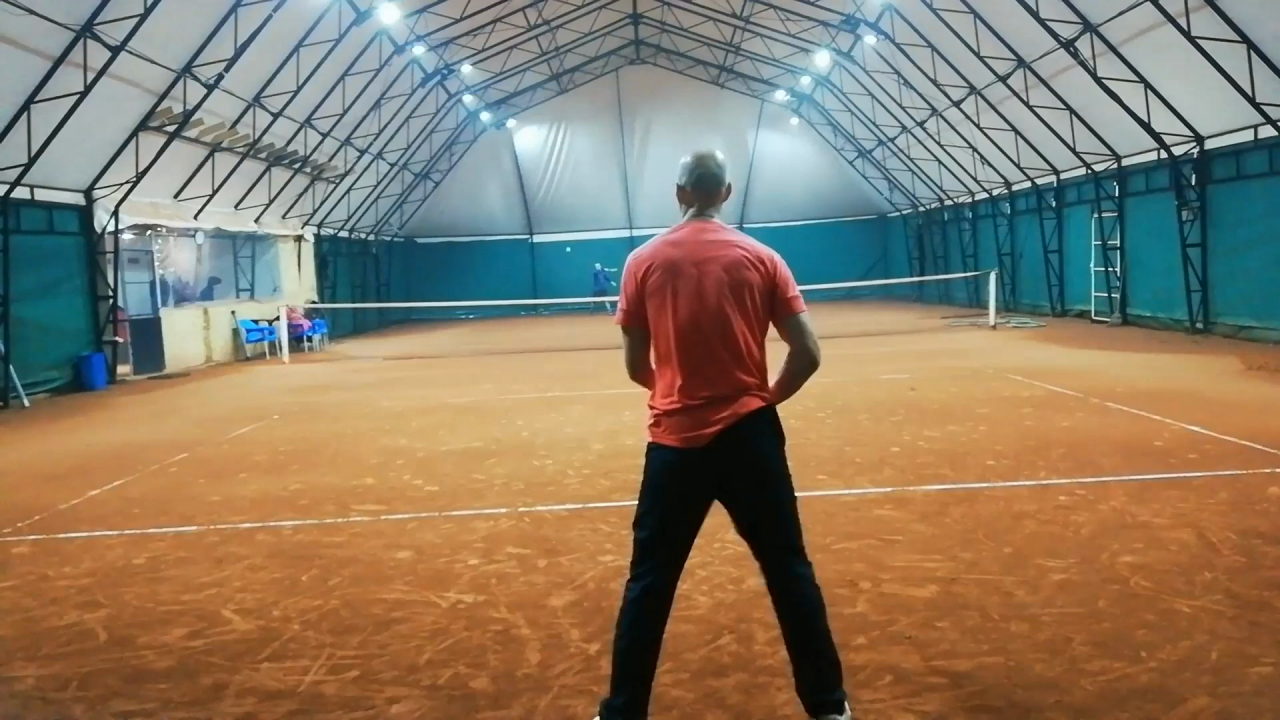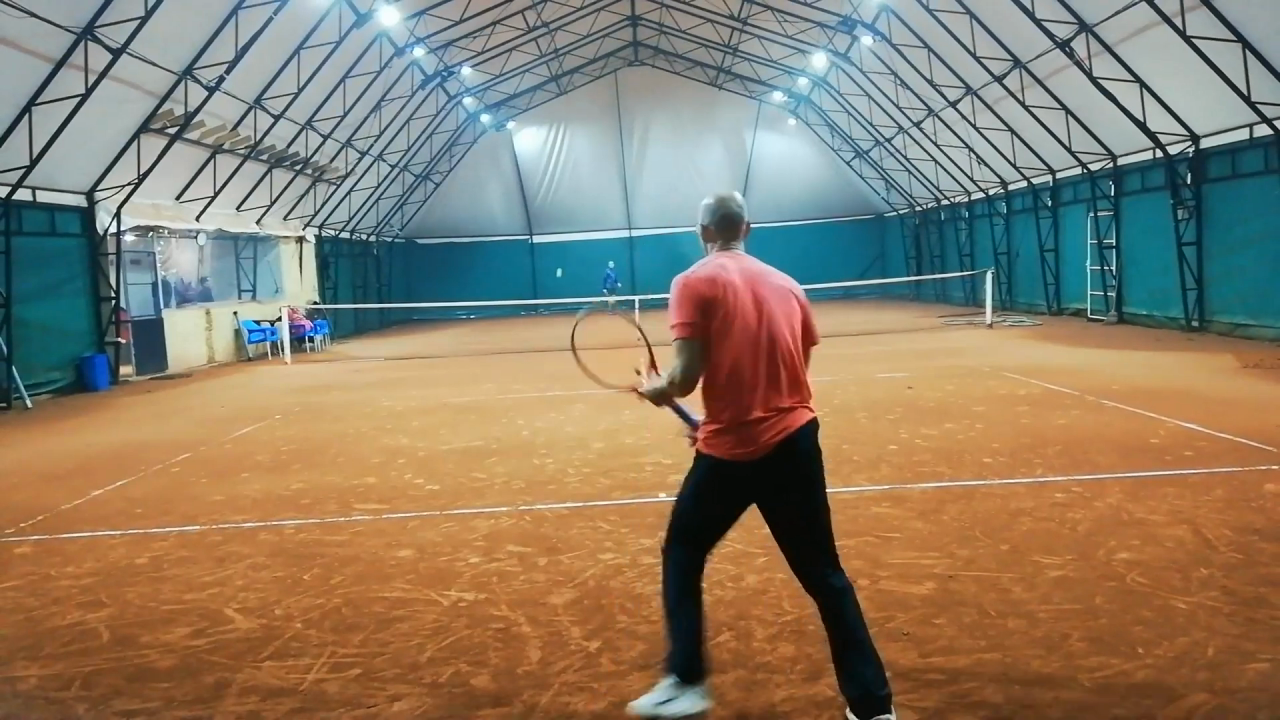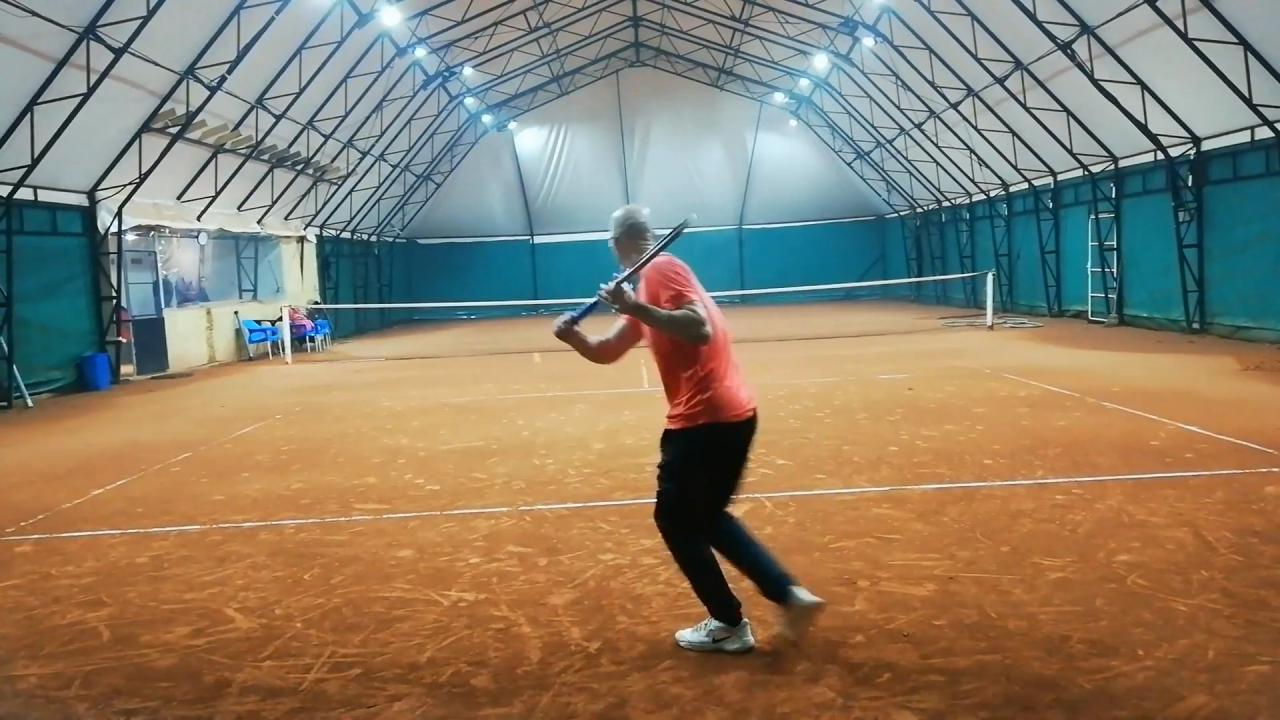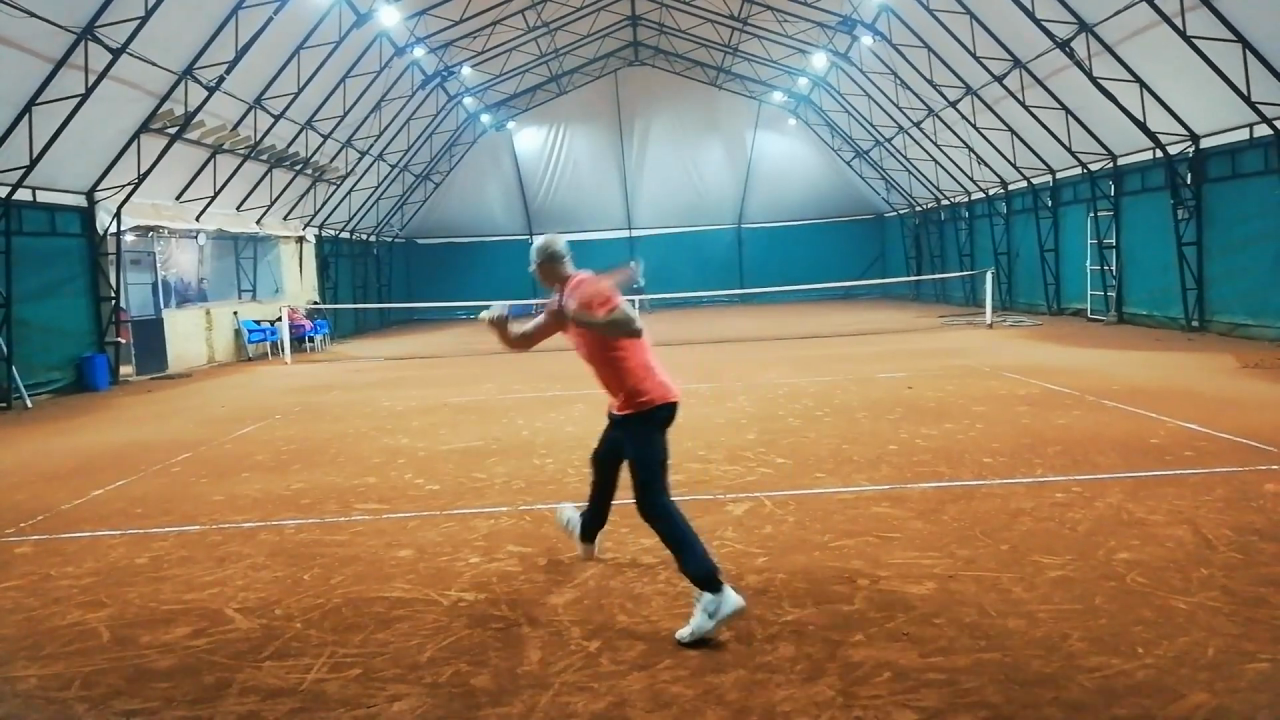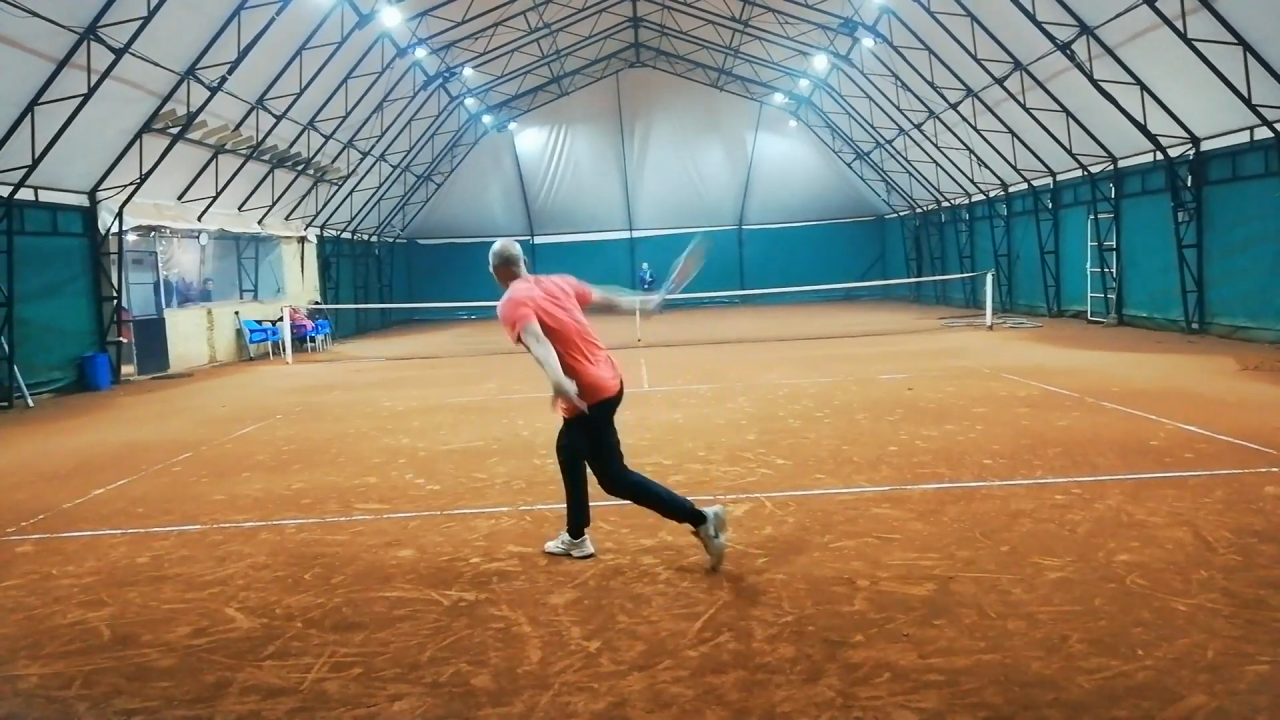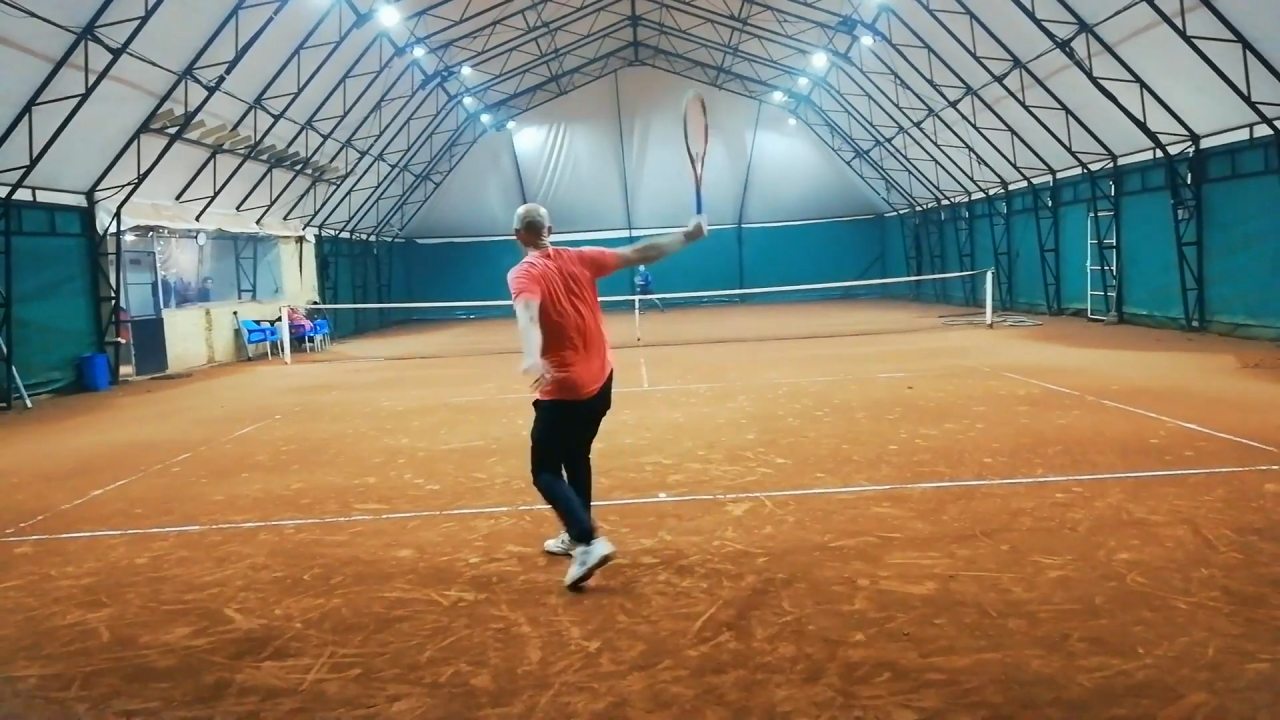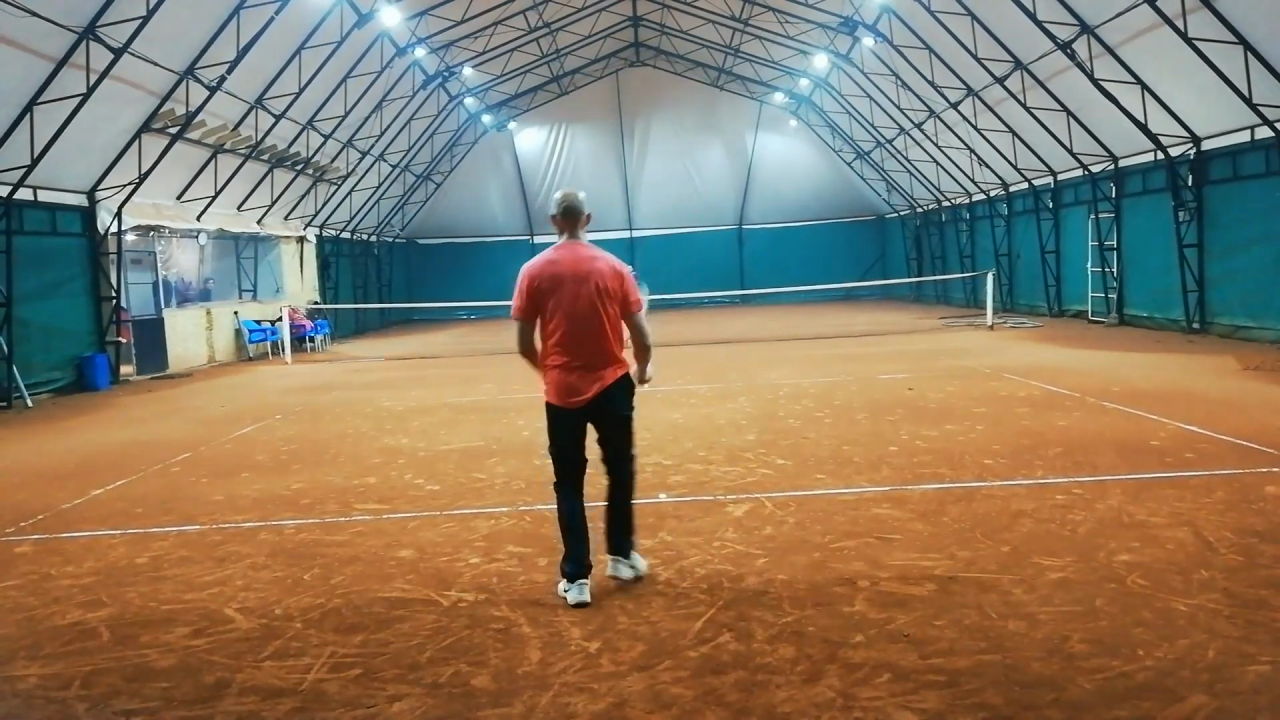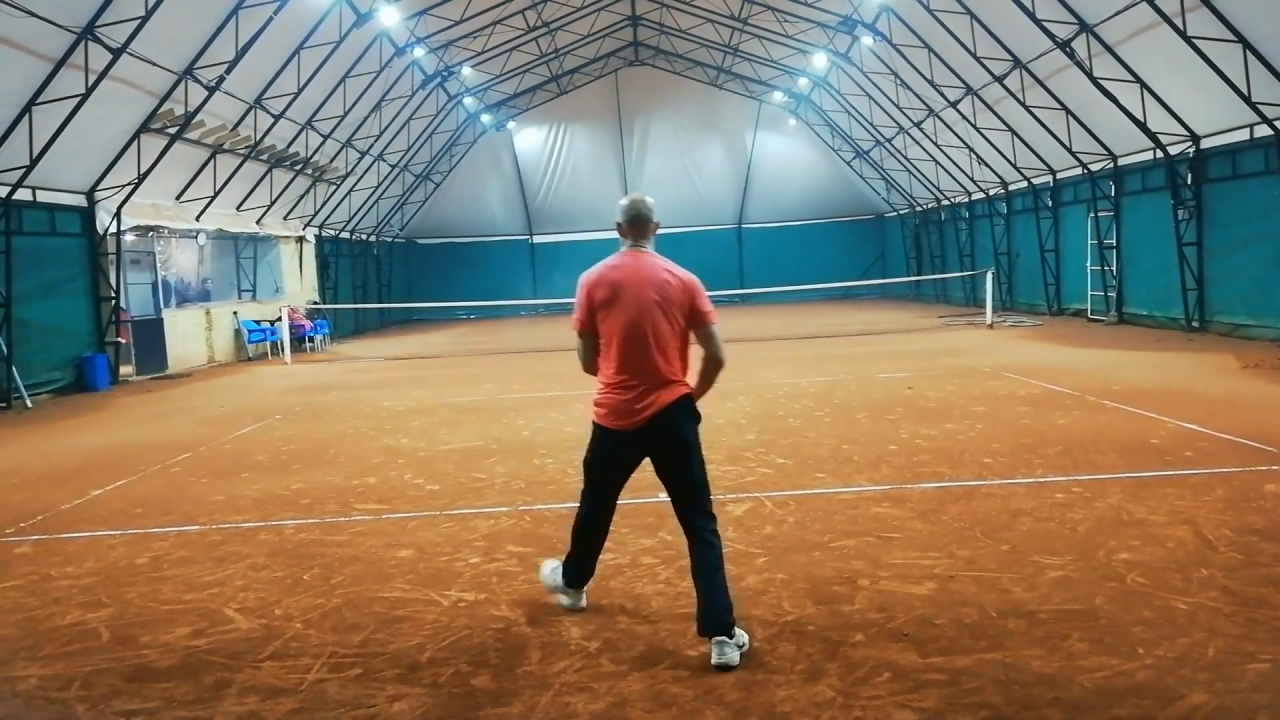
dt=0.4s
person 1, frame 1
left shoulder: (643, 261)
right shoulder: (760, 257)
left elbow: (636, 366)
right elbow: (806, 354)
left hip: (674, 441)
right hip: (749, 434)
left knee: (649, 582)
right knee: (790, 573)
person 1, frame 2
left shoulder: (693, 283)
right shoulder: (787, 286)
left elbow: (687, 377)
left wrist: (656, 391)
left hip: (727, 450)
right hip: (794, 442)
left knee: (680, 558)
right knee: (825, 577)
person 1, frame 3
left shoulder: (661, 269)
right shoulder: (655, 280)
left elbow: (700, 331)
right elbow: (608, 352)
left wrist: (634, 307)
right wrist: (574, 338)
left hip: (704, 418)
right hip: (734, 410)
left knee: (675, 518)
right knee: (705, 516)
left ankle: (729, 624)
right ankle: (788, 592)
person 1, frame 4
left shoulder: (587, 286)
right shoulder: (565, 302)
left elbow: (633, 326)
right elbow: (521, 341)
left wrist: (579, 319)
right wrist: (501, 325)
left hip: (646, 401)
right hip: (629, 403)
left knee: (653, 502)
right knee: (604, 460)
left ankle: (715, 594)
right ankle: (587, 531)
person 1, frame 5
left shoulder: (509, 304)
right shoulder: (556, 282)
left elbow: (538, 342)
right elbow: (604, 299)
left wrist: (560, 382)
right wrist: (643, 302)
left hip: (588, 393)
right hip: (606, 379)
left knee: (614, 478)
right knee: (568, 449)
left ankle: (701, 520)
right ankle: (576, 537)
person 1, frame 6
left shoulder: (523, 273)
right shoulder: (580, 259)
left elbow: (527, 315)
right elbow: (641, 253)
left wrist: (532, 357)
right wrist: (687, 236)
left hip: (562, 389)
right hip: (599, 381)
left knee: (546, 473)
right knee: (576, 458)
left ankle: (588, 542)
right ankle: (578, 536)
person 1, frame 7
left shoulder: (534, 271)
right shoulder: (614, 268)
left elbow: (525, 343)
right elbow: (641, 337)
right wrist: (643, 368)
left hip: (563, 393)
right hip: (612, 386)
left knee: (569, 485)
right knee: (621, 471)
left ankle: (577, 578)
right ankle: (622, 556)
person 1, frame 8
left shoulder: (594, 280)
right shoulder: (684, 281)
left elbow: (588, 361)
right elbow: (715, 357)
right wrist: (693, 395)
left hip: (614, 417)
right hip: (671, 415)
left knee: (595, 505)
right knee: (700, 522)
left ankle: (572, 582)
right ankle: (720, 634)
